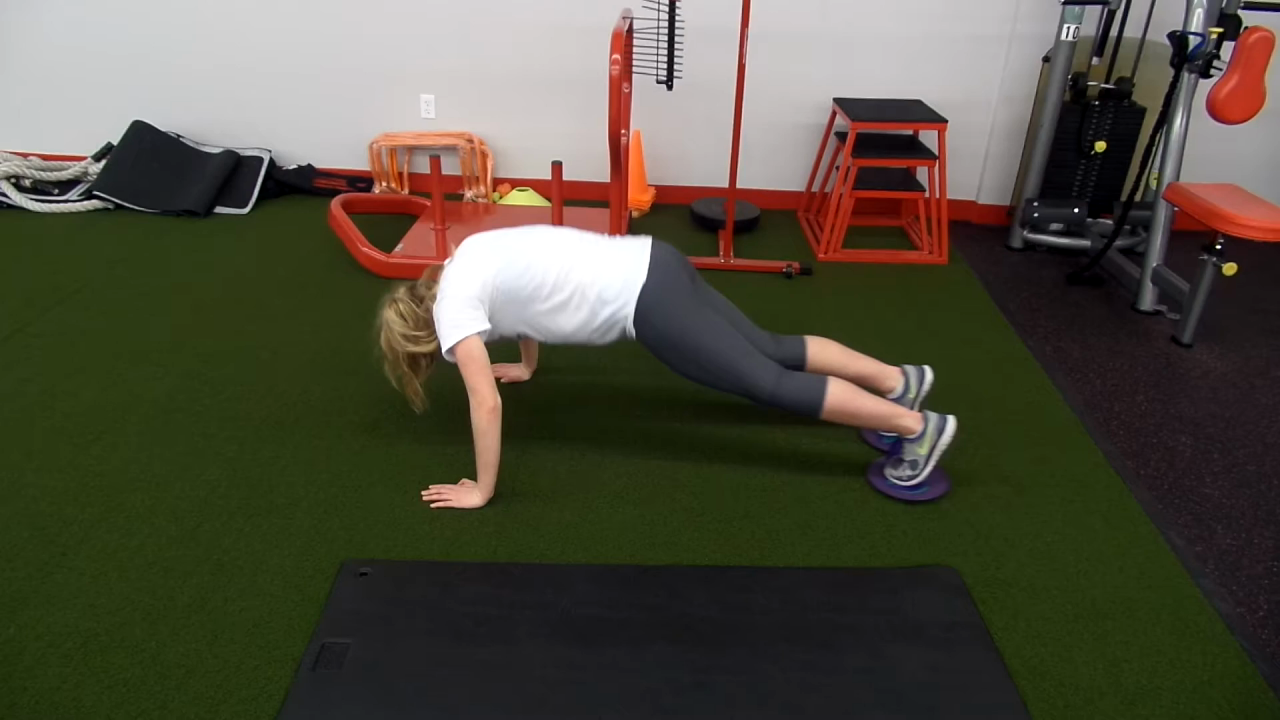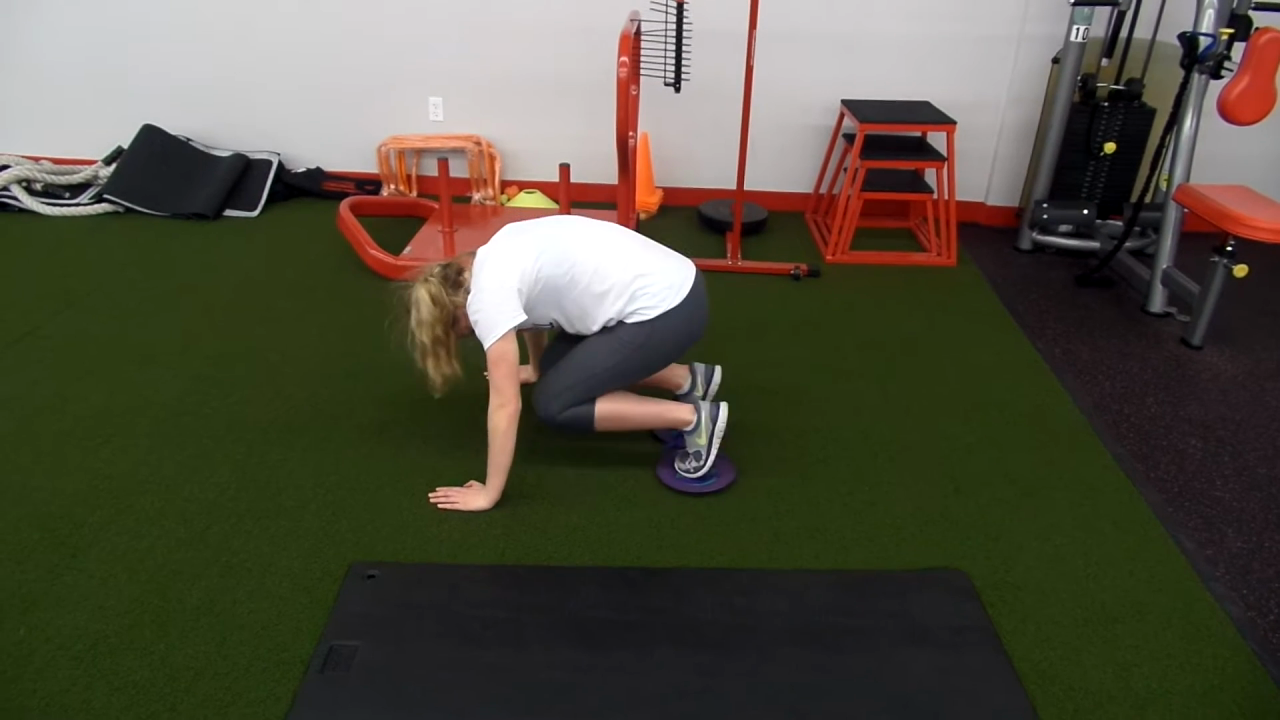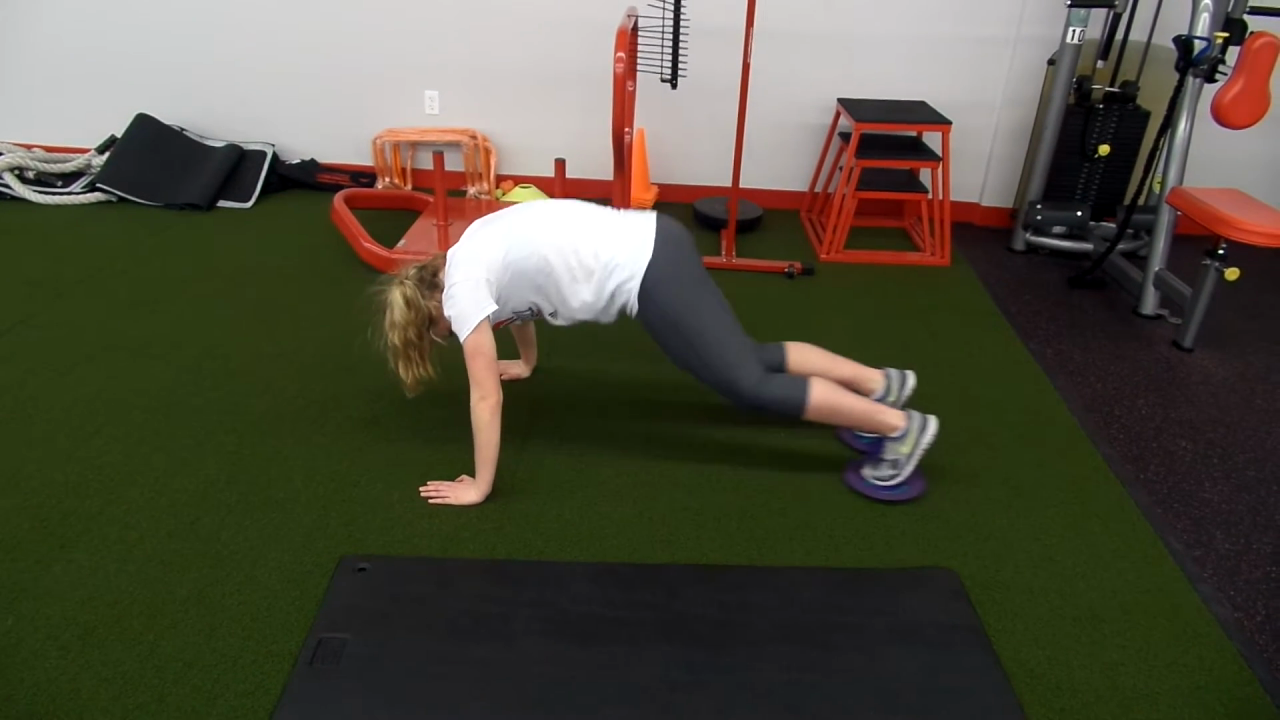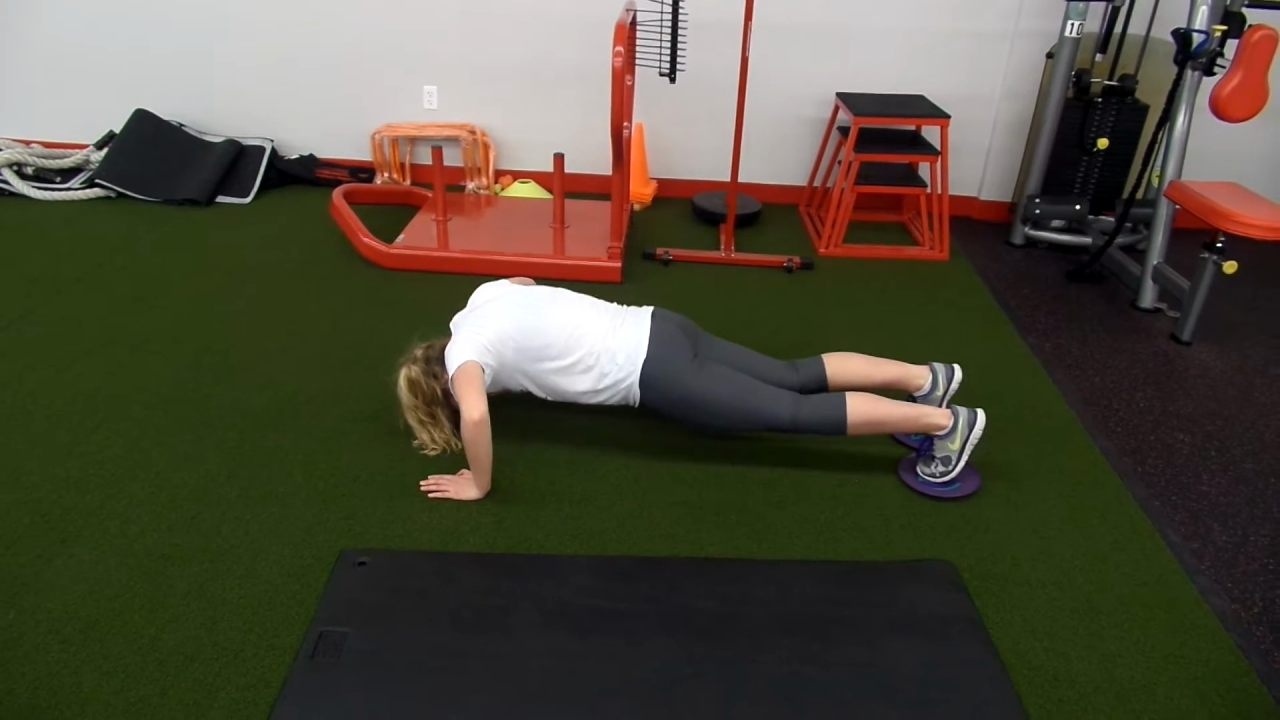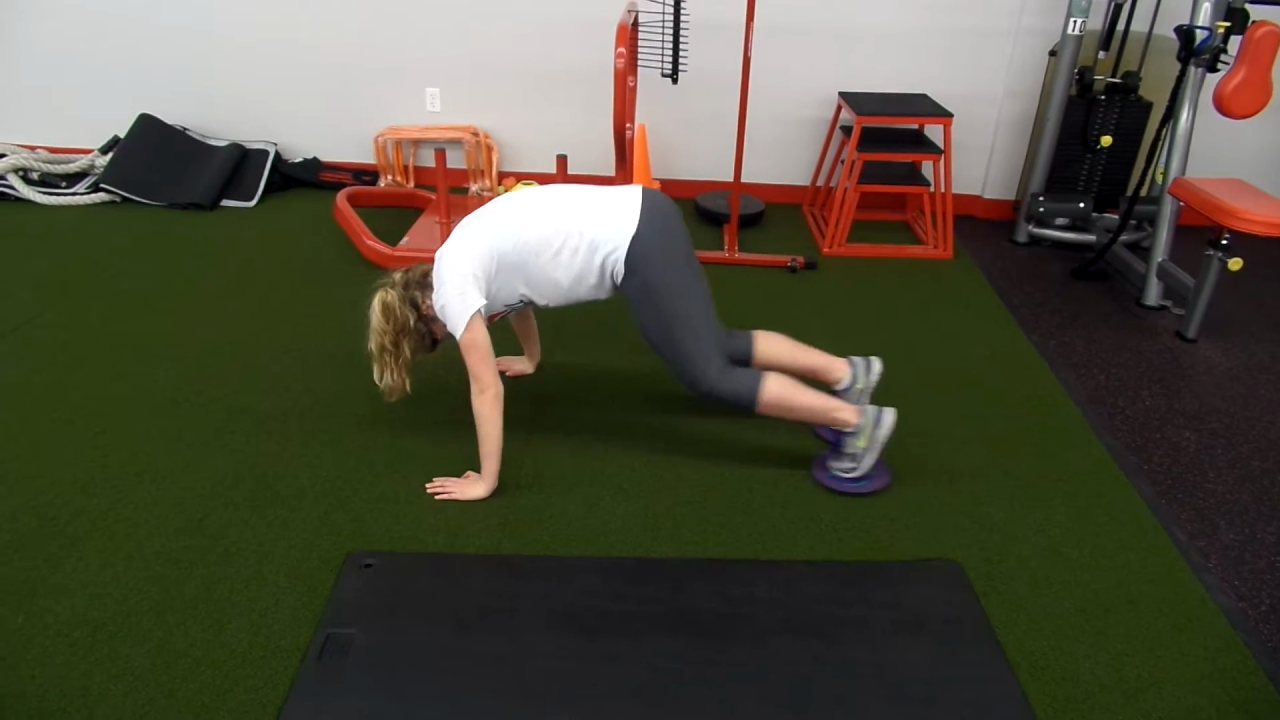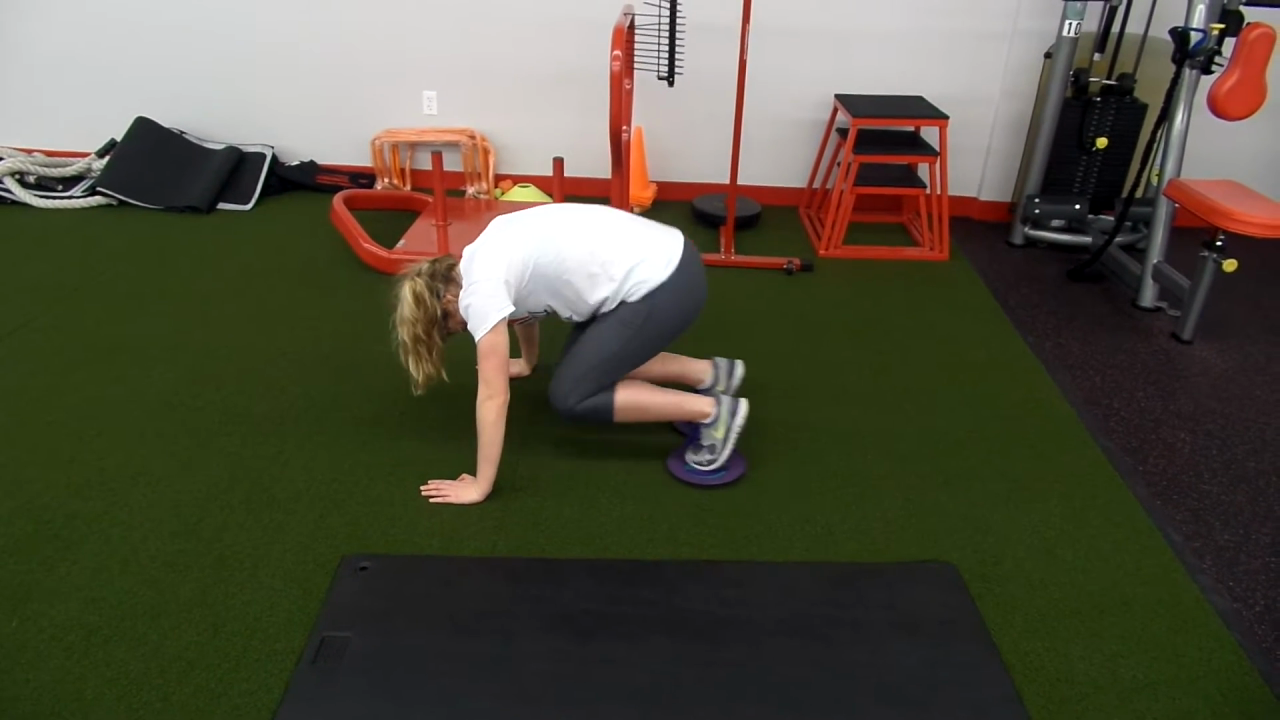
dt=0.7s
person 1, frame 1
left shoulder: (450, 307)
right shoulder: (466, 262)
left elbow: (485, 405)
left wrist: (481, 490)
right wrist: (527, 366)
left hip: (645, 298)
right hip: (652, 264)
left knee: (763, 381)
right knee: (767, 349)
left ankle: (919, 428)
right ankle: (901, 380)
person 1, frame 2
left shoulder: (487, 295)
right shoulder: (490, 259)
left elbow: (505, 404)
left wrist: (489, 494)
right wrist: (535, 367)
left hip: (669, 308)
right hip: (666, 280)
left knee: (553, 405)
right knee: (557, 366)
left ankle: (691, 417)
right ankle: (685, 379)
person 1, frame 3
left shoulder: (461, 291)
right shoulder: (471, 249)
left elbow: (487, 398)
left wrist: (480, 488)
right wrist: (527, 361)
left hip: (643, 275)
right hip: (652, 243)
left knee: (747, 382)
right knee: (750, 357)
left ankle: (899, 424)
right ankle: (881, 382)
person 1, frame 4
left shoulder: (463, 351)
right shoulder: (481, 300)
left elbow: (474, 417)
right elbow: (526, 281)
left wrist: (478, 484)
left hip: (654, 374)
right hip: (658, 329)
left knee: (790, 411)
right knee: (794, 376)
left ankle: (945, 421)
right ankle: (927, 378)
person 1, frame 5
left shoulder: (450, 287)
right shoulder: (465, 254)
left elbow: (485, 389)
left wrist: (484, 482)
right wrist: (530, 359)
left hip: (639, 244)
right hip: (640, 215)
left knee: (706, 375)
right knee: (719, 346)
left ankle: (855, 419)
right ankle: (848, 373)
person 1, frame 6
left shoulder: (478, 290)
right shoulder: (485, 254)
left elbow: (494, 396)
left wrist: (480, 486)
right wrist: (527, 361)
left hip: (664, 286)
right hip: (667, 259)
left knee: (570, 397)
right knee: (594, 364)
left ankle: (709, 410)
right ankle: (707, 373)
